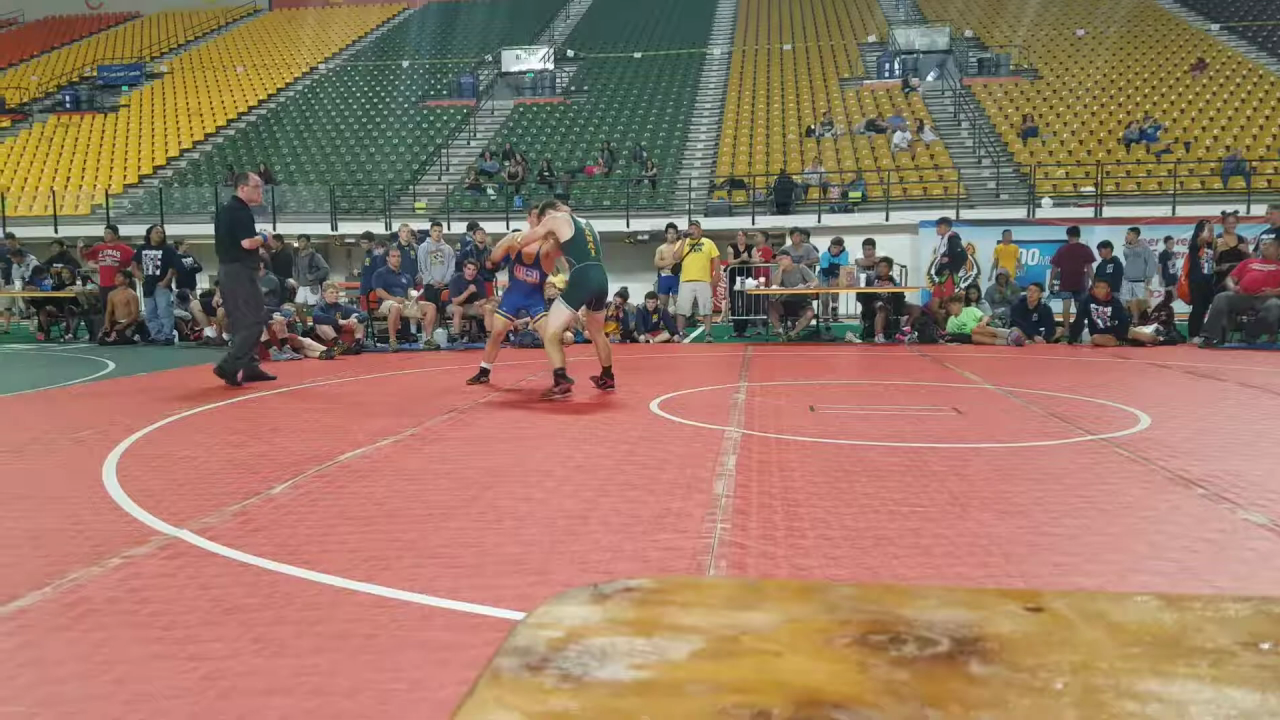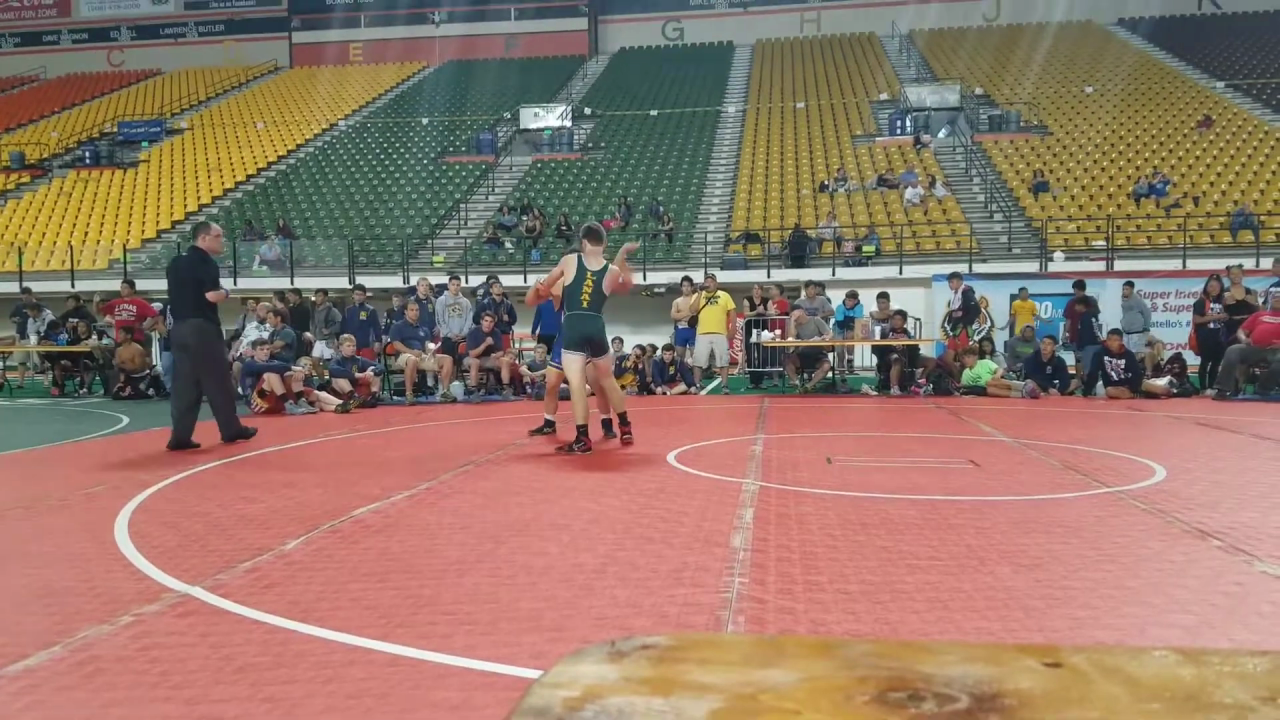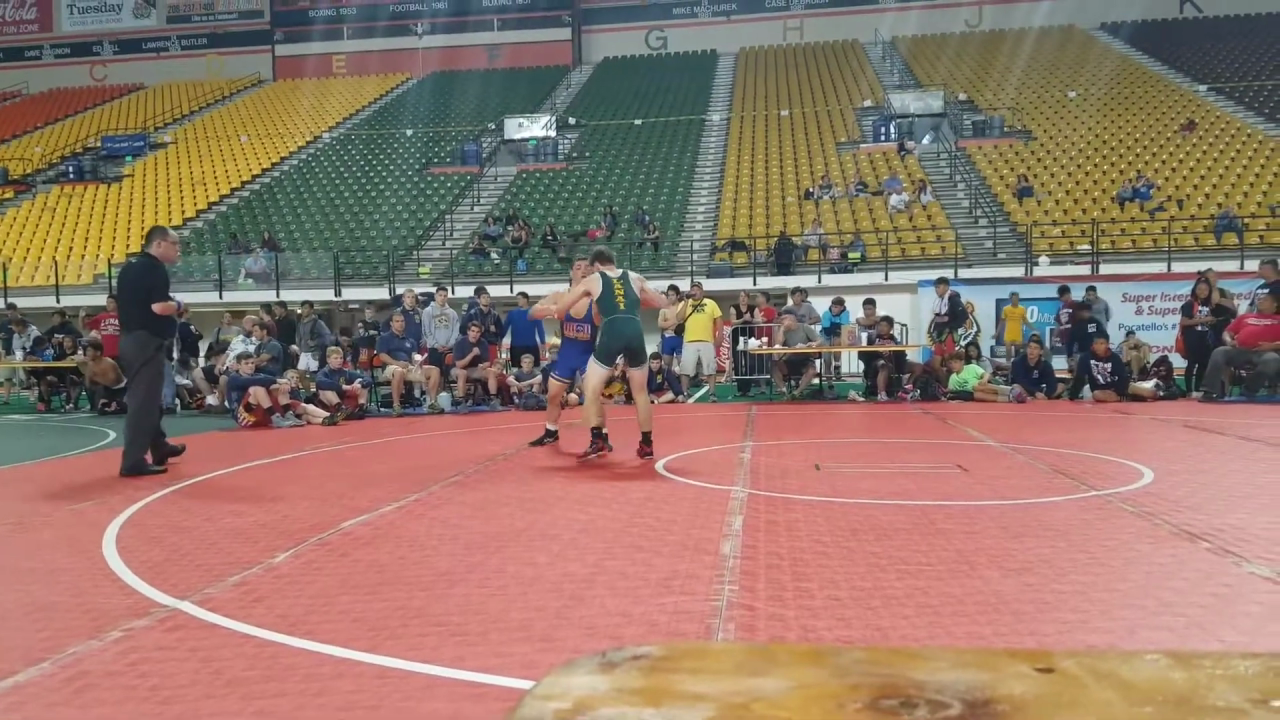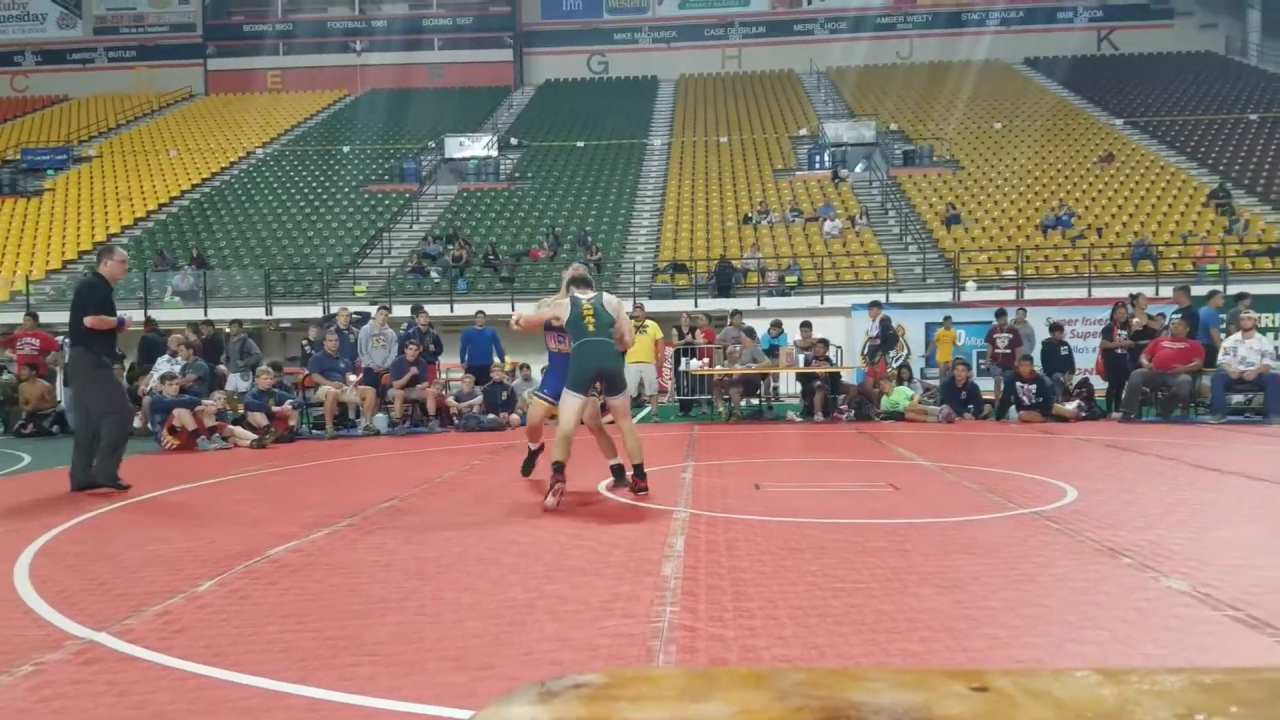
dt=1s
person 1, frame 1
left shoulder: (226, 210)
right shoulder: (242, 211)
right elbow: (247, 242)
left wrist: (256, 239)
right wrist: (262, 238)
left hip: (227, 270)
right hip: (241, 271)
left knee: (241, 321)
right knee: (254, 320)
left ankle: (249, 367)
right ankle: (229, 365)
person 1, frame 2
left shoulder: (175, 263)
right shoulder: (206, 263)
right elbow: (213, 296)
right wrist: (224, 292)
left hip: (179, 327)
right hip: (202, 327)
left knee: (184, 383)
right knee: (218, 380)
left ankle: (180, 435)
right ankle: (231, 429)
person 1, frame 3
left shoulder: (129, 268)
right shoulder: (155, 270)
right elbow: (159, 307)
left wrist: (170, 306)
right wrist: (178, 305)
left hip: (129, 339)
right hip: (147, 341)
left knee: (146, 397)
right knee: (144, 400)
left ankle: (159, 447)
right ankle: (133, 461)
person 1, frame 4
left shoulder: (96, 287)
right shoulder: (95, 286)
right elbow: (91, 320)
left wrist: (116, 325)
right wrist: (120, 321)
left hip: (86, 360)
right hip: (90, 360)
left knee: (90, 420)
right knee: (121, 413)
left ankle: (82, 474)
right ankle: (106, 471)
person 2, frame 1
left shoulder: (557, 219)
right shoulder: (587, 224)
left elbow: (526, 240)
right wrist: (554, 242)
left hip: (581, 280)
right hip: (601, 279)
left knee: (550, 332)
right knee: (596, 332)
left ankle: (561, 382)
right ankle: (607, 377)
person 2, frame 2
left shoulder: (569, 261)
right shoulder: (613, 271)
left elbow: (545, 286)
right elbow: (625, 286)
left wrist: (539, 291)
right wrist: (622, 257)
left hip: (573, 328)
right hip: (596, 327)
left knee: (576, 383)
right knee: (607, 380)
left ankle: (582, 439)
right ankle: (625, 428)
person 2, frame 3
left shoulder: (592, 280)
right shoulder: (634, 277)
left elbow: (561, 308)
right elbow: (662, 302)
left wrist: (554, 308)
left hip: (611, 335)
right hip: (635, 334)
left knee: (590, 390)
right knee: (640, 393)
left ankle: (598, 440)
right ankle: (647, 445)
person 2, frame 4
left shoulder: (563, 304)
right shoulder: (611, 300)
left elbow: (526, 321)
right elbow: (629, 340)
left wrist: (517, 320)
left hip: (582, 362)
right hip: (610, 360)
left knee: (565, 428)
right knee: (625, 422)
left ankle: (558, 478)
right ankle: (640, 479)
person 3, frame 1
right shoulder: (515, 238)
right elbow: (493, 258)
right wrist: (508, 245)
left hip: (535, 296)
right hip: (514, 293)
right knee: (496, 334)
right ankle: (483, 372)
person 3, frame 2
right shoulder: (557, 286)
right elbow: (529, 301)
right wrist: (537, 288)
right hip: (564, 343)
left knee: (597, 384)
right knee: (551, 386)
left ankle: (607, 424)
right ankle: (549, 424)
person 3, frame 3
right shoulder: (560, 297)
right elbow: (533, 313)
right wrist: (553, 310)
left hip: (588, 355)
right hip: (565, 355)
right knee: (553, 396)
right ankle: (550, 433)
person 3, frame 4
right shoulder: (545, 305)
right hip: (554, 371)
left knee: (593, 424)
right knee: (533, 422)
left ankle: (618, 469)
right ankle: (534, 449)
